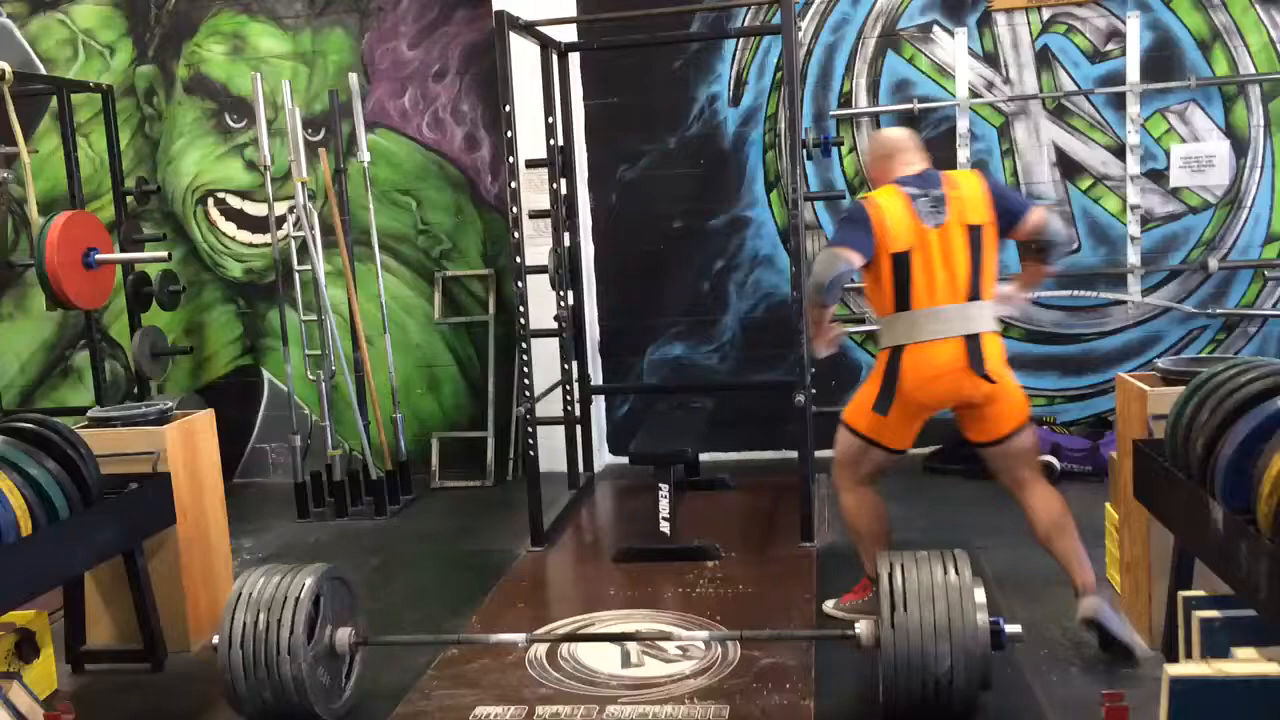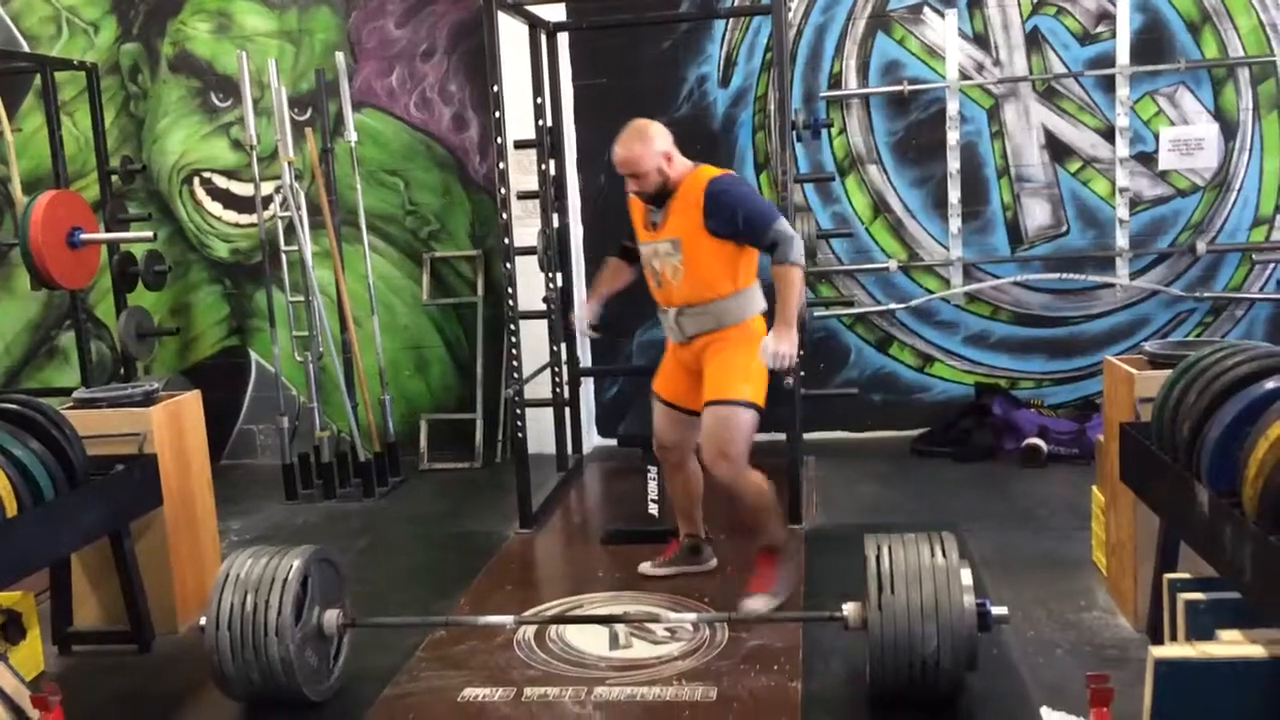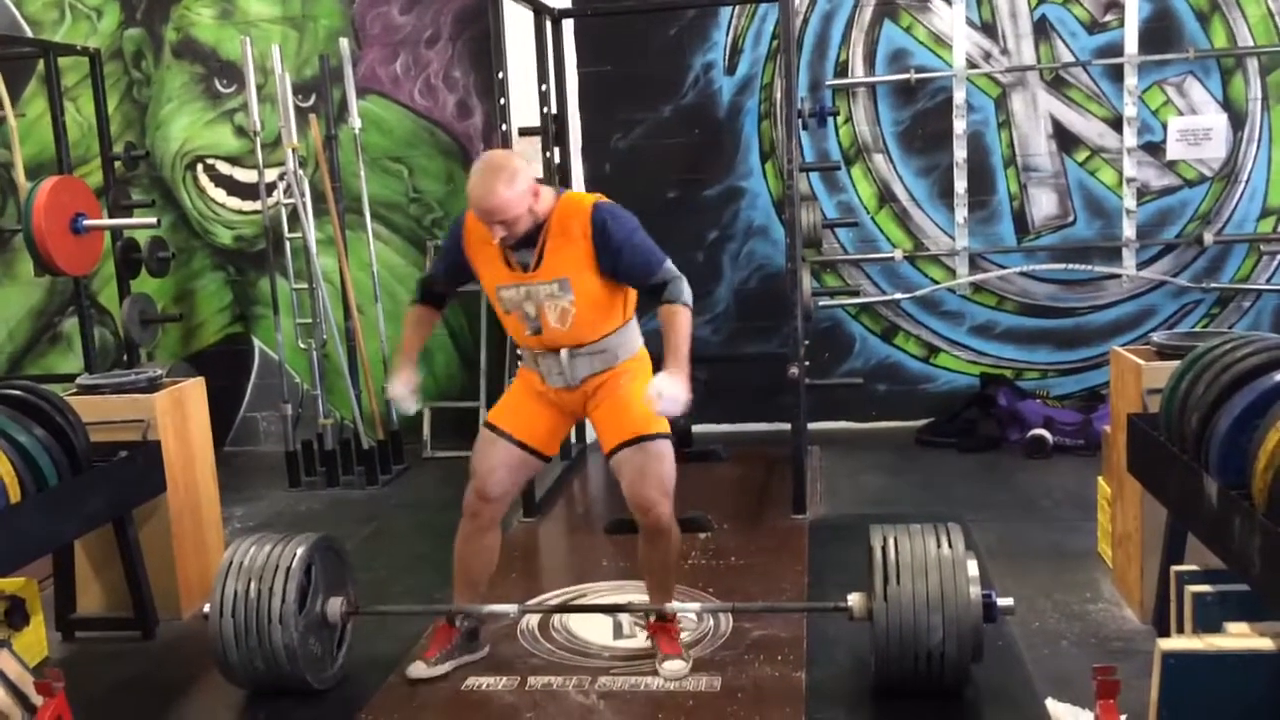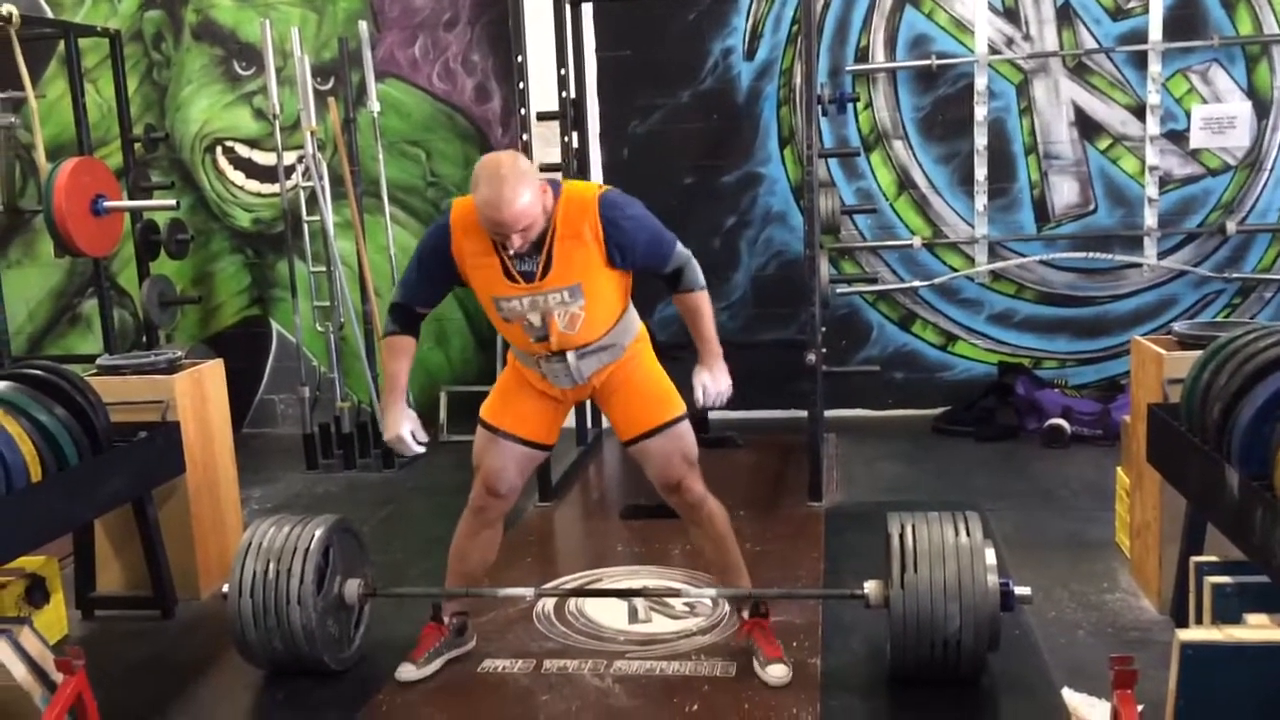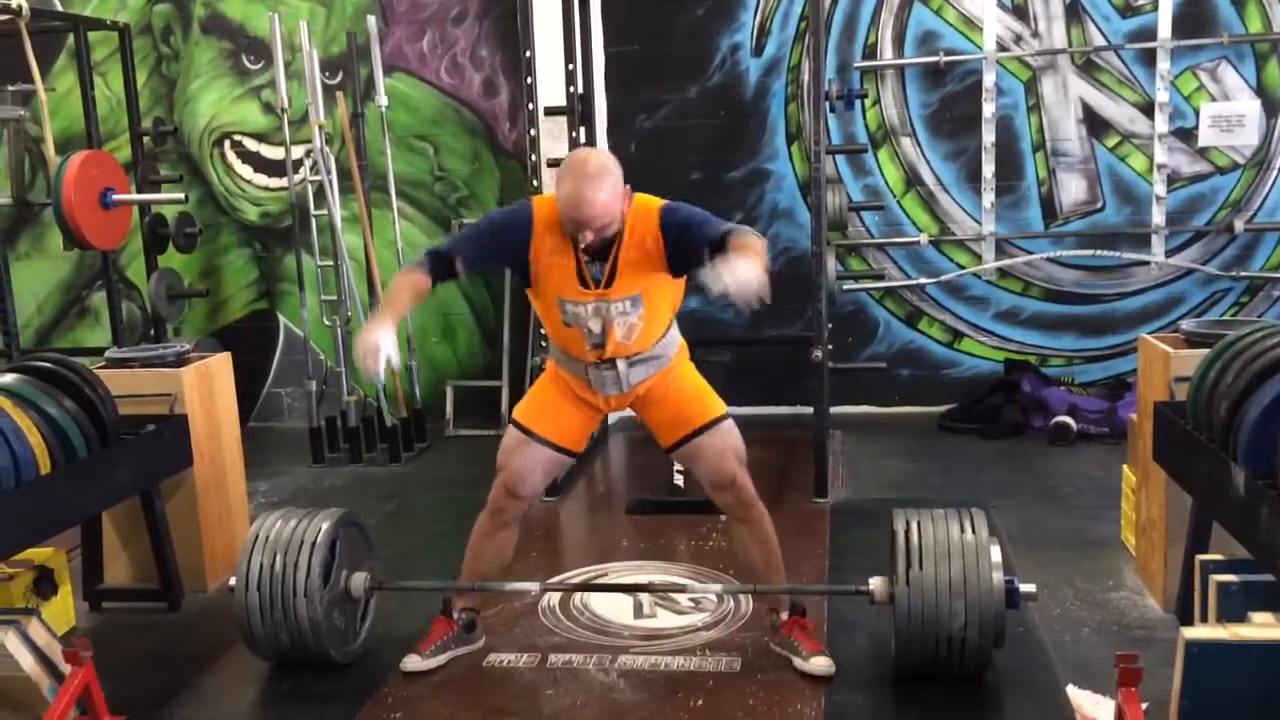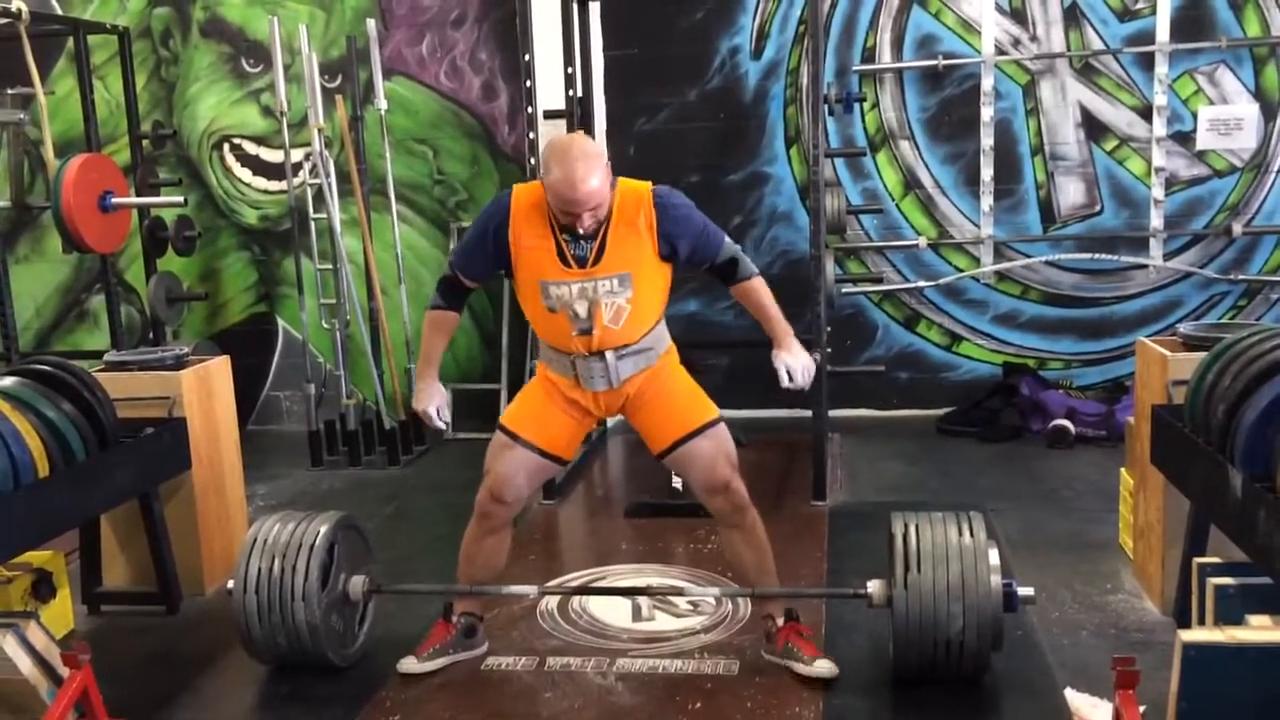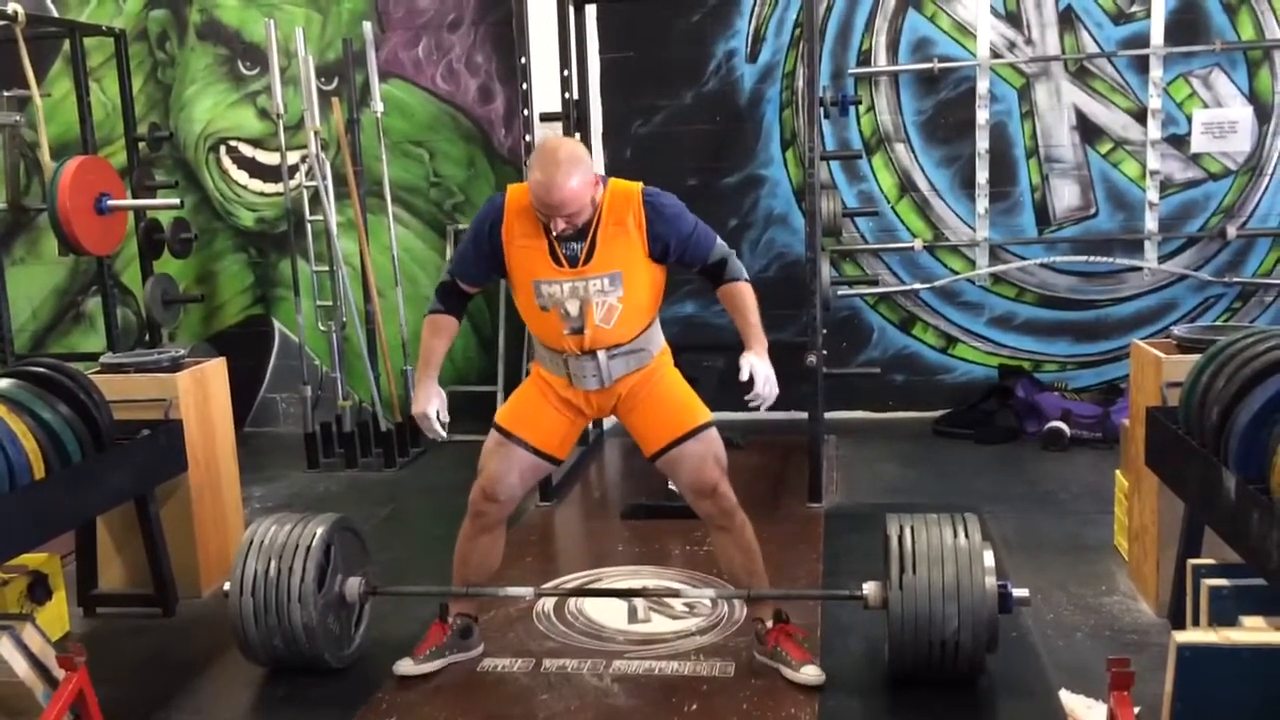
dt=0.7s
person 1, frame 1
left shoulder: (868, 209)
right shoulder: (977, 187)
left elbow: (827, 278)
right elbow: (1047, 235)
left wrist: (820, 331)
right wrist: (1023, 285)
left hip: (913, 364)
right hip: (980, 358)
left knee: (851, 473)
right knee: (1028, 483)
left ankle: (876, 591)
right ankle: (1090, 598)
person 1, frame 2
left shoulder: (718, 192)
right shoulder: (639, 198)
left elbow: (786, 244)
right elbow: (628, 253)
left wrist: (786, 327)
right wrist: (593, 300)
left hip: (733, 338)
right hip: (682, 342)
left knee: (724, 463)
right knee: (671, 452)
left ankle: (775, 550)
right ankle: (693, 545)
person 1, frame 3
left shoulder: (595, 221)
right shoulder: (469, 233)
left elbow: (671, 288)
right elbow: (433, 292)
left wrist: (675, 371)
right wrist: (406, 364)
left hip: (614, 371)
right hip: (540, 378)
left knee: (653, 509)
right knee: (482, 500)
left ankle: (663, 621)
right ankle: (462, 629)
person 1, frame 4
left shoulder: (602, 212)
right shoulder: (453, 233)
left elbow: (679, 268)
right elbow: (405, 312)
left wrist: (711, 358)
right wrist: (393, 403)
left hip: (618, 356)
right hip: (533, 369)
left knee: (686, 488)
right knee: (488, 497)
left ankle: (753, 620)
right ankle: (449, 625)
person 1, frame 5
left shoulder: (664, 220)
right shoulder: (528, 226)
left elbow: (741, 238)
right elbow: (439, 262)
left wrist: (748, 261)
right wrist: (385, 320)
left hip: (659, 369)
right hip: (573, 376)
left knee: (735, 488)
right knee: (507, 496)
left ankle: (786, 621)
right ankle: (459, 621)
person 1, frame 6
left shoulder: (655, 208)
right shoulder: (509, 216)
left elbow: (731, 263)
right elbow: (452, 288)
left wrist: (785, 339)
right wrist: (427, 377)
left hip: (648, 369)
right hip: (561, 377)
left knee: (727, 492)
right knee: (495, 500)
left ankle: (781, 630)
right ankle: (462, 627)
person 1, frame 7
left shoulder: (645, 208)
right shoulder: (504, 215)
left elbow: (723, 266)
right elbow: (453, 293)
left wrist: (756, 348)
right wrist: (427, 380)
left hip: (642, 369)
right hip: (556, 377)
left knee: (716, 495)
right knee: (488, 499)
left ankle: (772, 632)
right ankle: (458, 628)
